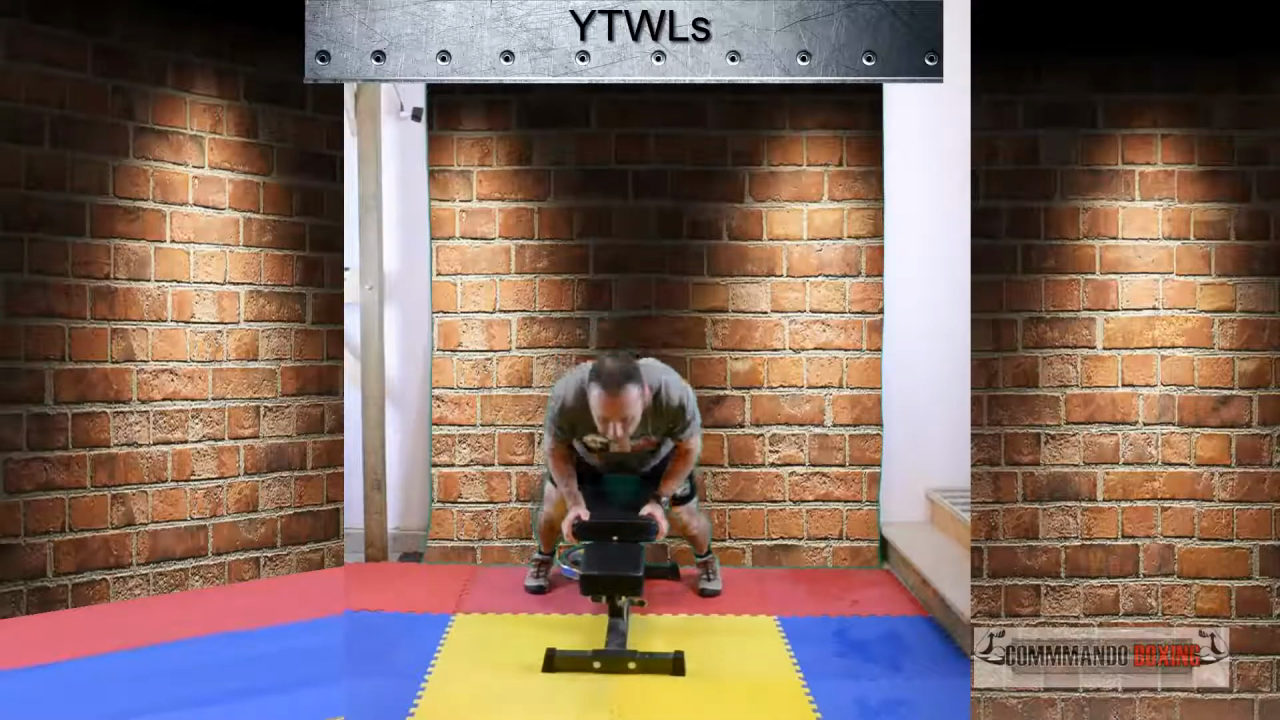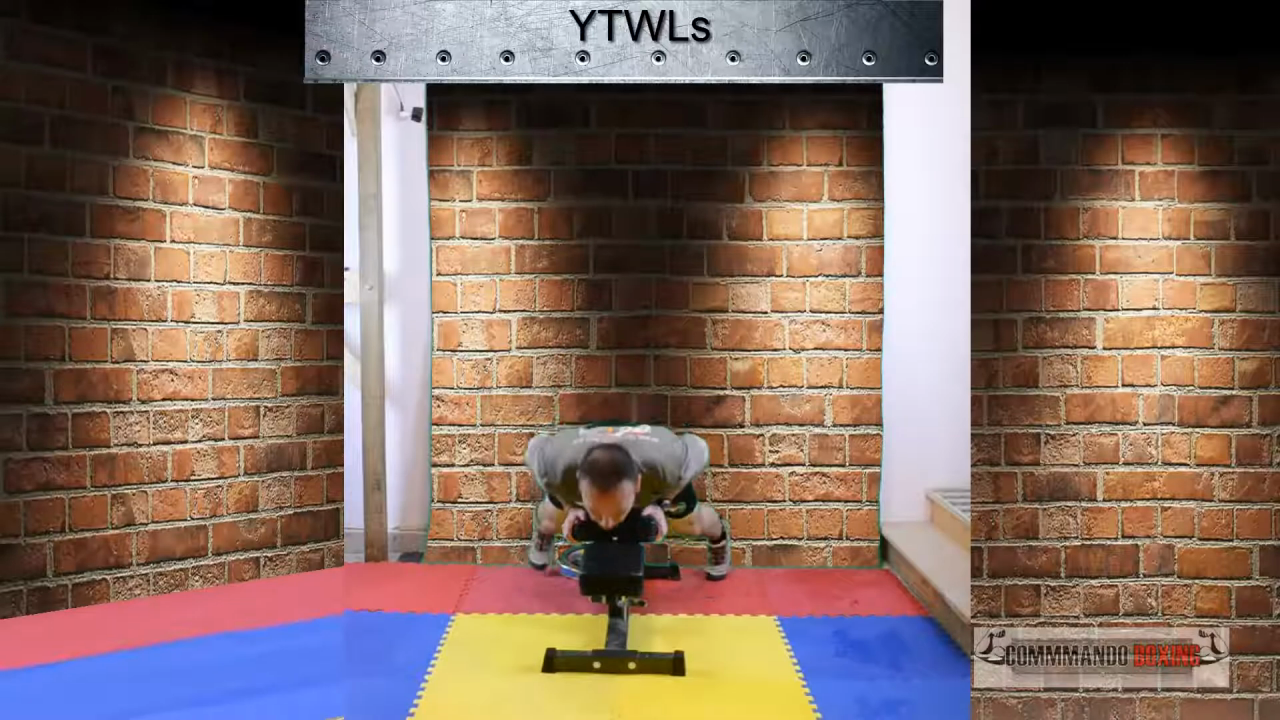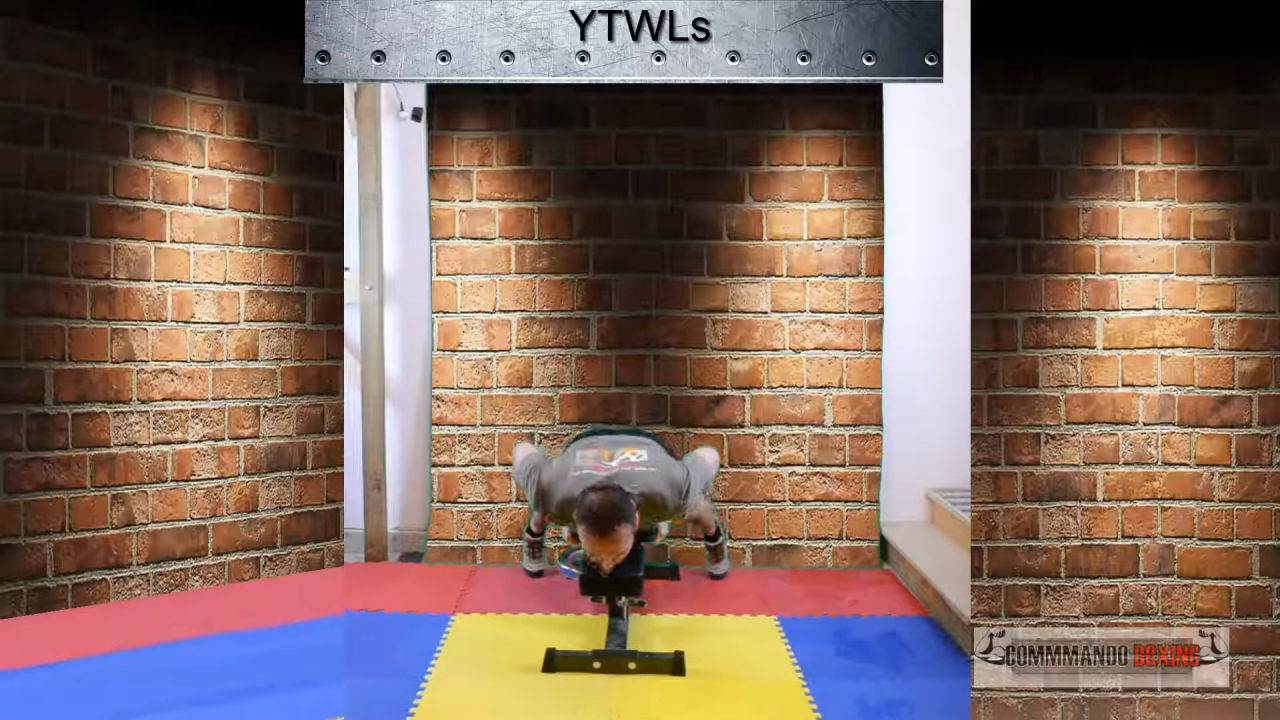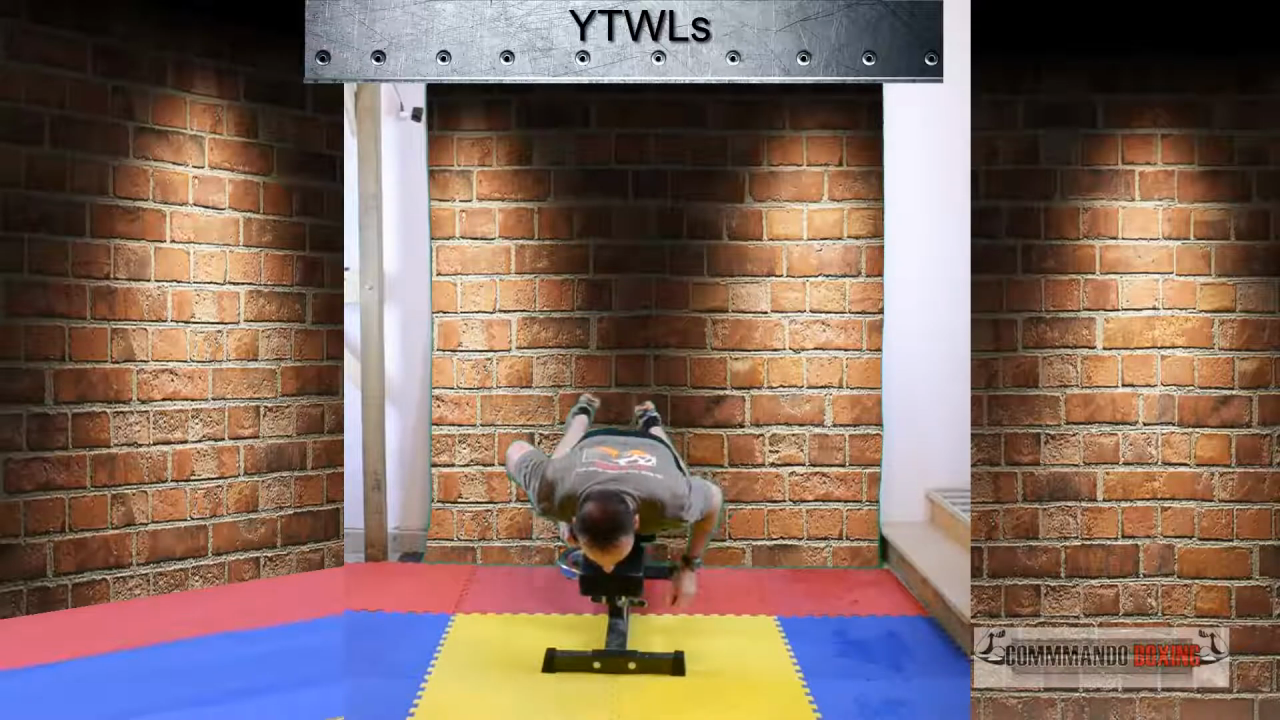
dt=1s
person 1, frame 1
left shoulder: (674, 394)
right shoulder: (566, 396)
left elbow: (688, 450)
right elbow: (557, 450)
left wrist: (660, 500)
right wrist: (575, 503)
left knee: (687, 520)
right knee: (553, 513)
left ankle: (705, 558)
right ankle: (544, 557)
person 1, frame 2
left shoulder: (668, 464)
right shoulder: (556, 466)
left elbow: (699, 448)
right elbow: (536, 446)
left wrist: (662, 504)
right wrist: (570, 507)
left hip: (654, 461)
left knee: (692, 525)
right knee: (551, 521)
left ankle: (718, 536)
right ankle: (543, 532)
person 1, frame 3
left shoulder: (669, 493)
right shoulder: (552, 494)
left elbow: (710, 456)
right elbow: (523, 451)
left ankle: (713, 534)
right ankle: (534, 532)
person 1, frame 4
left shoulder: (670, 503)
right shoulder: (553, 492)
left elbow: (714, 498)
right elbow: (516, 451)
left wrist: (689, 566)
left ankle: (650, 425)
right ankle: (583, 414)
